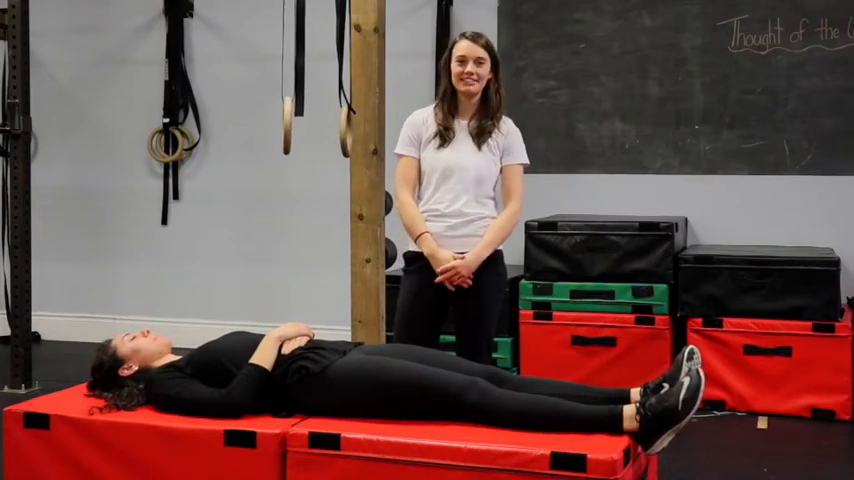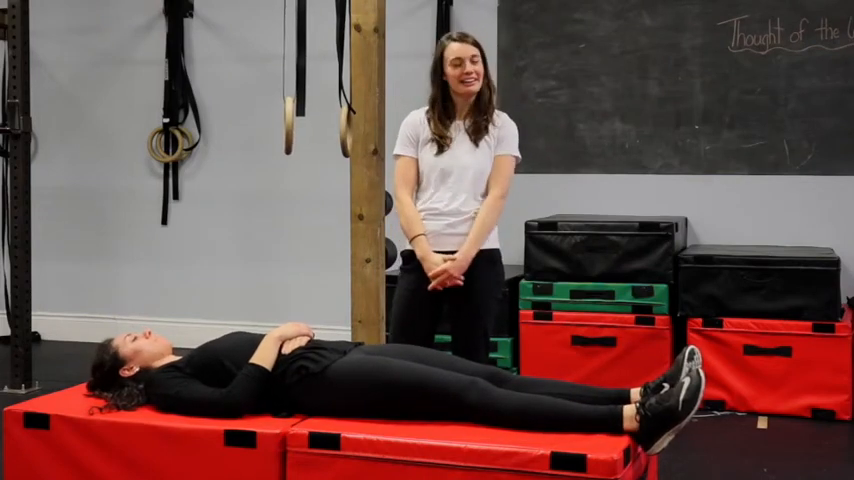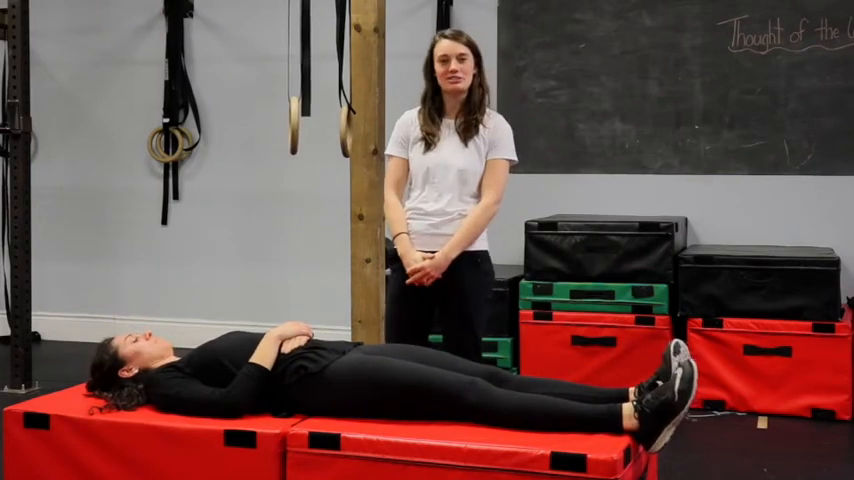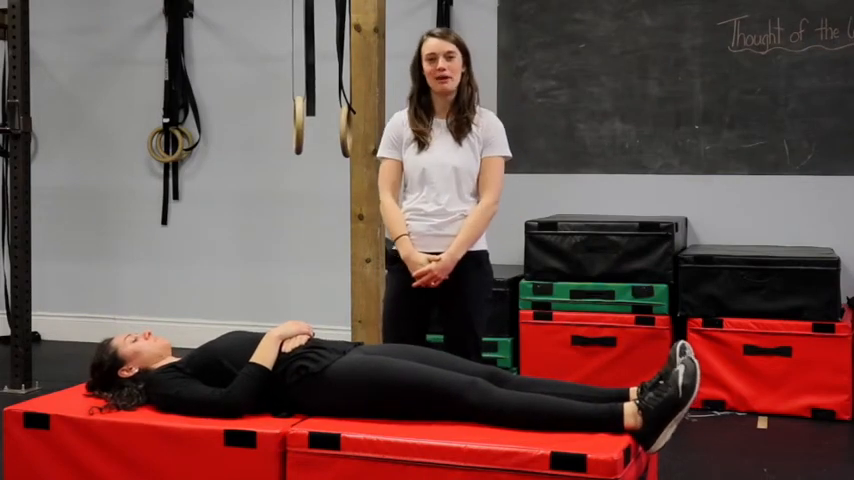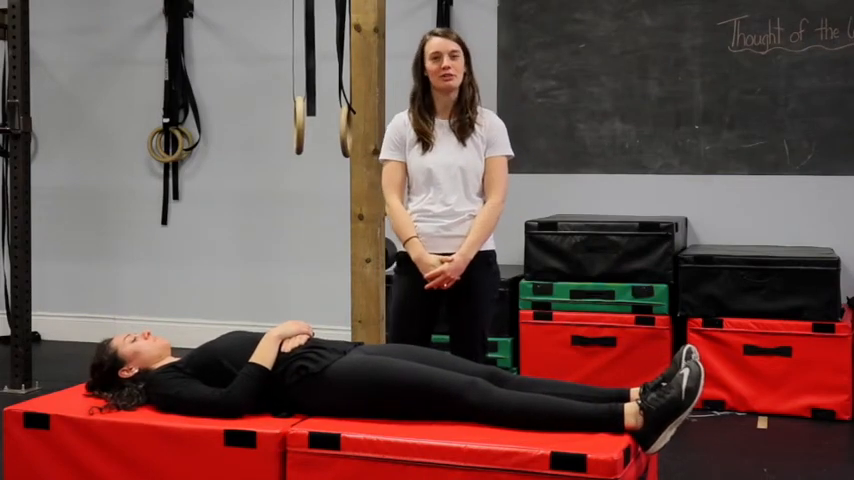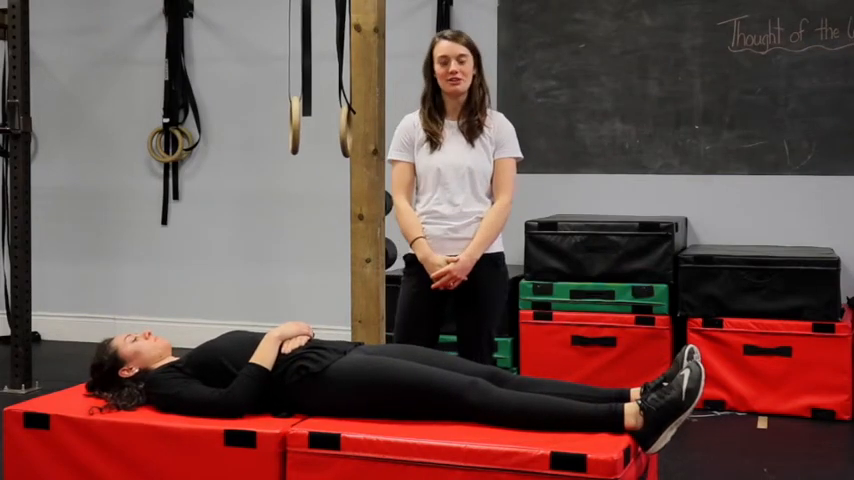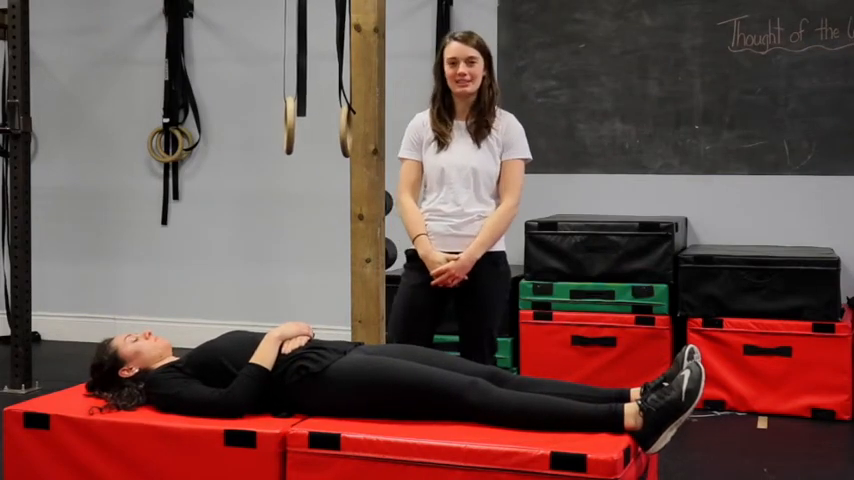
dt=0.4s
person 1, frame 1
left shoulder: (194, 359)
right shoulder: (166, 386)
right elbow: (237, 402)
left wrist: (287, 337)
right wrist: (275, 339)
left hip: (339, 354)
right hip: (318, 383)
left knee: (488, 374)
right knee: (473, 397)
left ankle: (638, 397)
right ankle: (632, 421)
person 1, frame 2
left shoulder: (191, 358)
right shoulder: (167, 386)
right elbow: (237, 402)
left wrist: (286, 338)
right wrist: (274, 339)
left hip: (339, 355)
right hip: (318, 383)
left knee: (491, 375)
right knee: (473, 397)
left ankle: (637, 397)
right ankle: (633, 421)
person 1, frame 3
left shoulder: (193, 359)
right shoulder: (168, 387)
right elbow: (236, 401)
left wrist: (287, 335)
right wrist: (274, 339)
left hip: (339, 354)
right hip: (318, 383)
left knee: (492, 376)
right knee: (473, 397)
left ankle: (636, 395)
right ankle: (632, 420)
person 1, frame 4
left shoulder: (194, 360)
right shoulder: (167, 387)
right elbow: (236, 402)
left wrist: (288, 335)
right wrist: (274, 339)
left hip: (341, 355)
right hip: (318, 382)
left knee: (491, 376)
right knee: (474, 397)
left ankle: (637, 395)
right ankle: (633, 420)
person 1, frame 5
left shoulder: (193, 360)
right shoulder: (167, 387)
right elbow: (237, 402)
left wrist: (288, 336)
right wrist: (274, 338)
left hip: (341, 355)
right hip: (318, 382)
left knee: (491, 376)
right knee: (474, 397)
left ankle: (637, 395)
right ankle: (634, 419)
person 1, frame 6
left shoulder: (192, 359)
right shoulder: (166, 386)
right elbow: (236, 402)
left wrist: (288, 336)
right wrist: (274, 339)
left hip: (341, 354)
right hip: (318, 382)
left knee: (490, 375)
right knee: (474, 397)
left ankle: (636, 396)
right ankle: (633, 420)
person 1, frame 7
left shoulder: (194, 359)
right shoulder: (167, 386)
right elbow: (236, 402)
left wrist: (289, 335)
right wrist: (276, 339)
left hip: (343, 355)
right hip: (319, 383)
left knee: (489, 375)
right knee: (474, 397)
left ankle: (636, 396)
right ankle: (633, 420)
person 2, frame 1
left shoulder: (504, 131)
right shoulder: (420, 122)
left elbow: (513, 206)
right elbow: (404, 195)
left wrist: (473, 259)
right wrist: (434, 252)
left hip: (483, 262)
right hip: (424, 259)
left knee: (474, 363)
person 2, frame 2
left shoulder: (501, 126)
right shoulder: (417, 123)
left elbow: (496, 197)
right elbow: (403, 196)
left wrist: (462, 259)
right wrist: (427, 255)
left hip: (478, 260)
right hip: (421, 258)
left knee: (471, 362)
person 2, frame 3
left shoulder: (494, 127)
right shoulder: (410, 123)
left elbow: (490, 201)
right elbow: (392, 194)
left wrist: (444, 258)
right wrist: (406, 251)
left hip: (467, 260)
right hip: (411, 259)
left knee: (463, 361)
person 2, frame 4
left shoulder: (486, 124)
right shoulder: (401, 124)
left elbow: (489, 200)
right elbow: (387, 196)
left wrist: (449, 258)
right wrist: (409, 253)
left hip: (467, 260)
right hip: (408, 261)
left knee: (464, 362)
person 2, frame 5
left shoulder: (488, 124)
right shoulder: (403, 125)
left elbow: (495, 200)
right elbow: (393, 199)
left wrist: (461, 258)
right wrist: (420, 255)
left hip: (475, 260)
right hip: (416, 260)
left knee: (469, 361)
person 2, frame 6
left shoulder: (497, 126)
right shoulder: (412, 126)
left elbow: (503, 201)
right elbow: (401, 199)
left wrist: (468, 258)
right wrist: (427, 255)
left hip: (483, 261)
right hip: (424, 261)
left knee: (476, 362)
person 2, frame 7
left shoulder: (506, 127)
right shoulder: (422, 125)
left elbow: (509, 203)
right elbow: (407, 197)
left wrist: (468, 258)
right wrist: (428, 252)
left hip: (484, 260)
right hip: (426, 258)
left knee: (477, 362)
